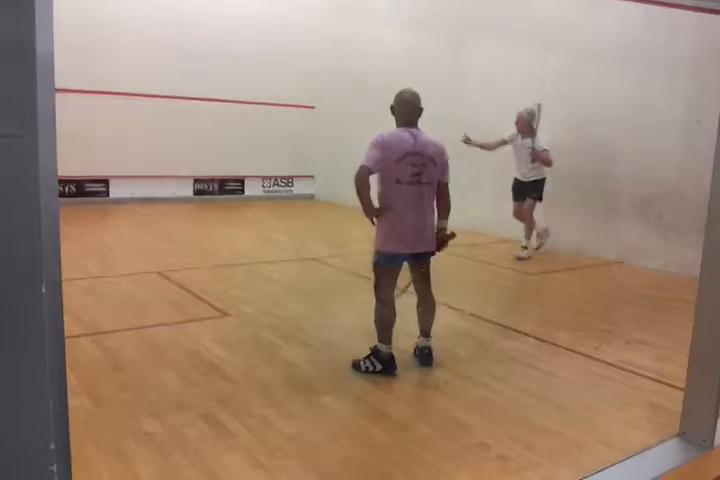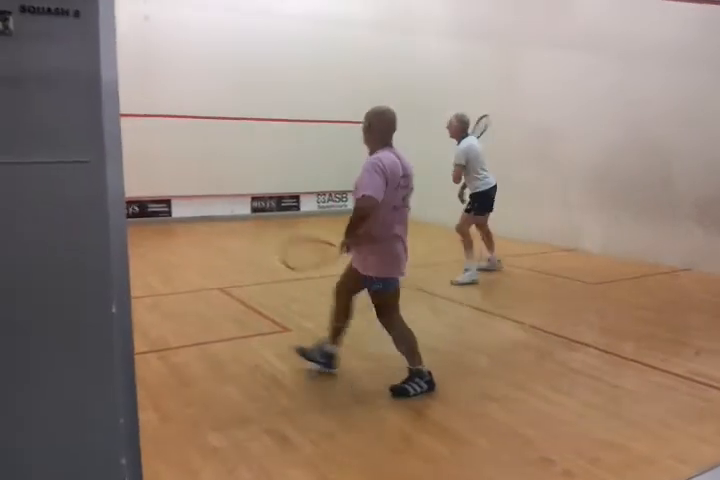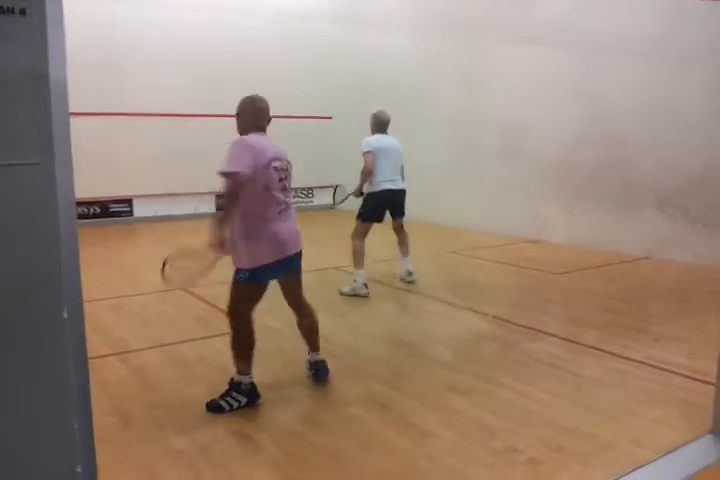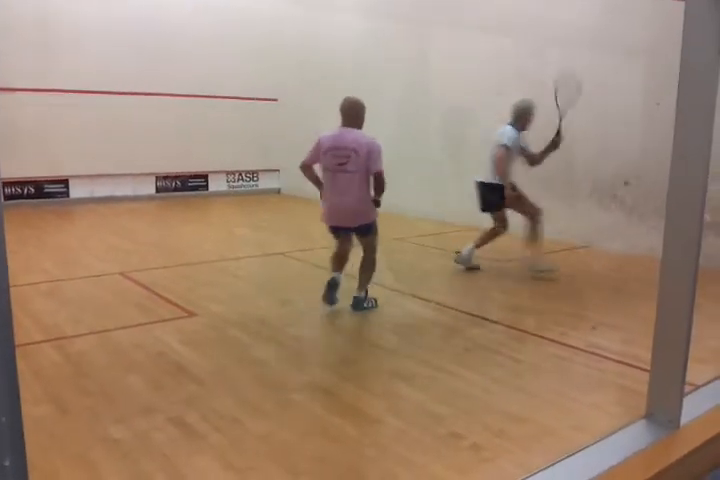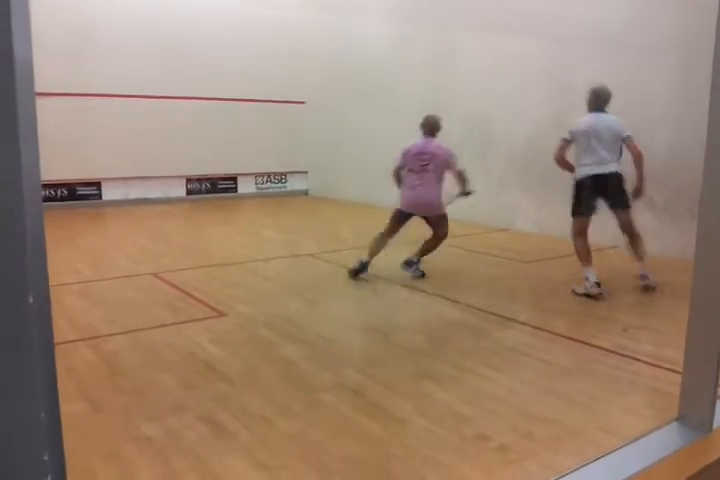
dt=1s
person 1, frame 1
left shoulder: (384, 142)
right shoulder: (437, 148)
left elbow: (361, 177)
right elbow: (443, 193)
left wrist: (368, 208)
right wrist: (442, 228)
left hip: (392, 234)
right hip: (424, 234)
left knee: (384, 293)
right knee: (423, 288)
left ankle: (383, 356)
right ankle: (424, 346)
person 1, frame 2
left shoulder: (376, 164)
right shoulder: (401, 163)
left elbow: (366, 207)
left wrist: (349, 234)
left hip: (381, 255)
right hip: (375, 250)
left knee: (388, 315)
right knee: (343, 293)
left ankle: (421, 374)
right ankle: (327, 352)
person 1, frame 3
left shoulder: (244, 146)
right shoulder: (272, 150)
left elbow: (235, 185)
left wrist: (220, 225)
left hip: (259, 248)
right hip: (288, 241)
left knee: (239, 314)
right knee: (298, 303)
left ankle: (244, 387)
right ankle: (316, 361)
person 1, frame 4
left shoulder: (324, 141)
right shoulder: (369, 143)
left elbow: (304, 167)
right elbow: (378, 180)
left wrist: (321, 186)
right wrist: (377, 197)
left hip: (333, 210)
right hip: (361, 210)
left knee: (342, 247)
right knee: (369, 251)
left ankle: (334, 280)
right ankle: (360, 297)
person 1, frame 5
left shoulder: (409, 149)
right shoulder: (445, 151)
left elbow: (396, 172)
right elbow: (459, 174)
left wrist: (404, 188)
right wrist: (464, 188)
left hip: (409, 200)
right hip: (432, 203)
left knee: (388, 232)
right knee: (441, 233)
left ankle: (364, 263)
right ankle: (413, 261)
person 2, frame 1
left shoulder: (538, 141)
right shoulder: (515, 137)
left elbow: (550, 163)
right elbow: (494, 146)
left wrist: (538, 156)
right wrist: (474, 144)
left hip: (536, 180)
right hip: (519, 179)
left knee: (527, 213)
right knee: (517, 213)
left ankle: (525, 247)
right ankle: (541, 231)
person 2, frame 2
left shoulder: (462, 148)
right shoulder: (471, 141)
left elbow: (456, 179)
left wrist: (456, 173)
right wrist: (463, 187)
left hip: (482, 191)
right hip: (486, 187)
left knee: (462, 227)
right knee: (481, 224)
left ankle: (470, 271)
right ankle: (493, 260)
person 2, frame 3
left shoulder: (369, 142)
right shoulder: (396, 144)
left elbow: (368, 168)
left wrist: (360, 188)
left hip: (376, 193)
right hip: (398, 192)
left knee: (357, 236)
right knee: (399, 228)
left ankle: (359, 283)
right ankle: (408, 270)
person 2, frame 4
left shoulder: (516, 136)
right shoulder: (508, 133)
left elbow: (533, 162)
right elbow: (498, 160)
left wrist: (551, 147)
right wrist: (508, 188)
left hip: (489, 184)
right hip: (492, 185)
left knee: (501, 226)
right knee: (534, 213)
left ankle: (466, 254)
right ankle: (535, 259)
person 2, frame 5
left shoulder: (579, 124)
right shoulder: (617, 123)
left elbow: (559, 157)
right elbow: (637, 153)
left wrist: (575, 170)
right wrist: (640, 183)
left hip: (586, 180)
right hip: (612, 177)
left knee: (578, 234)
right knee: (629, 229)
left ankle: (591, 282)
right ankle: (644, 275)
